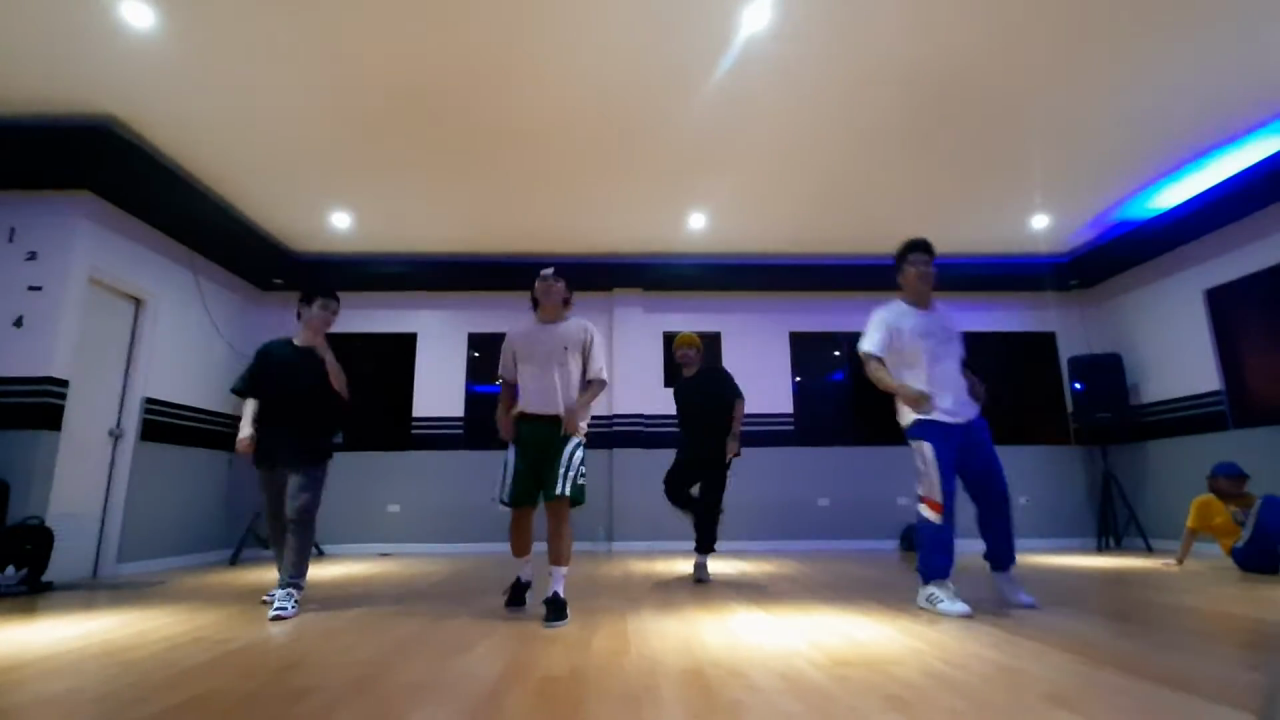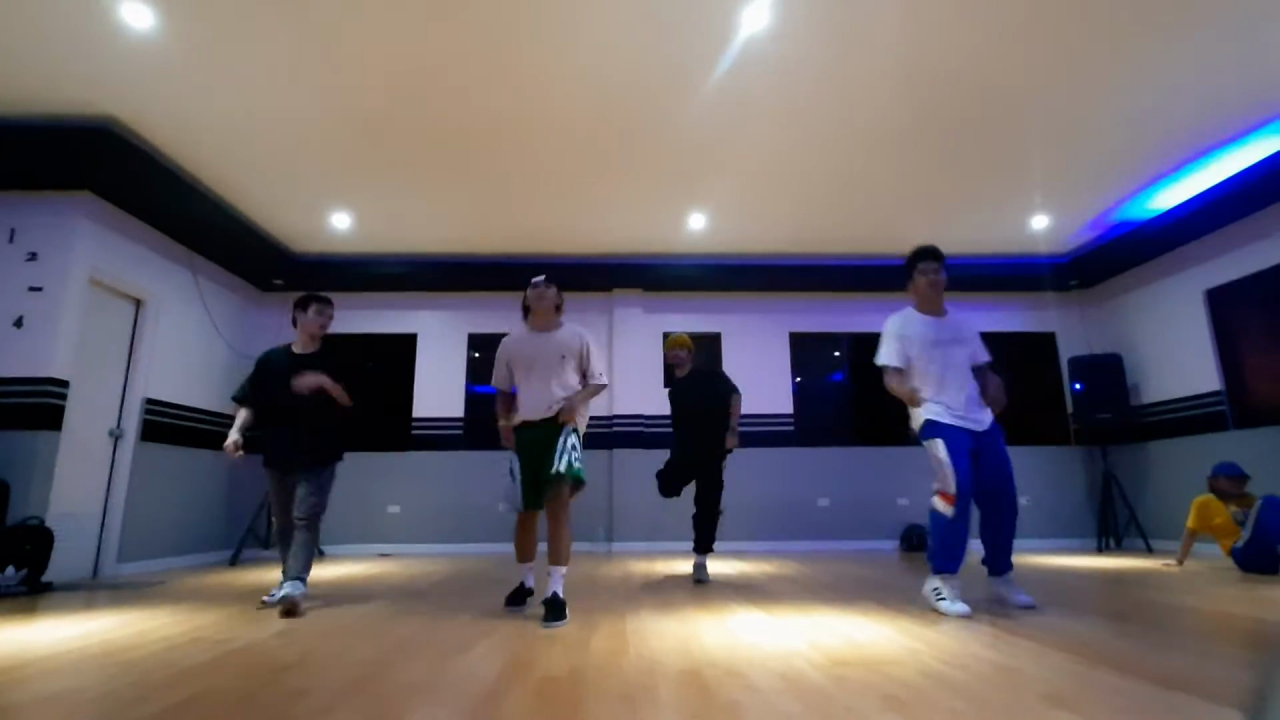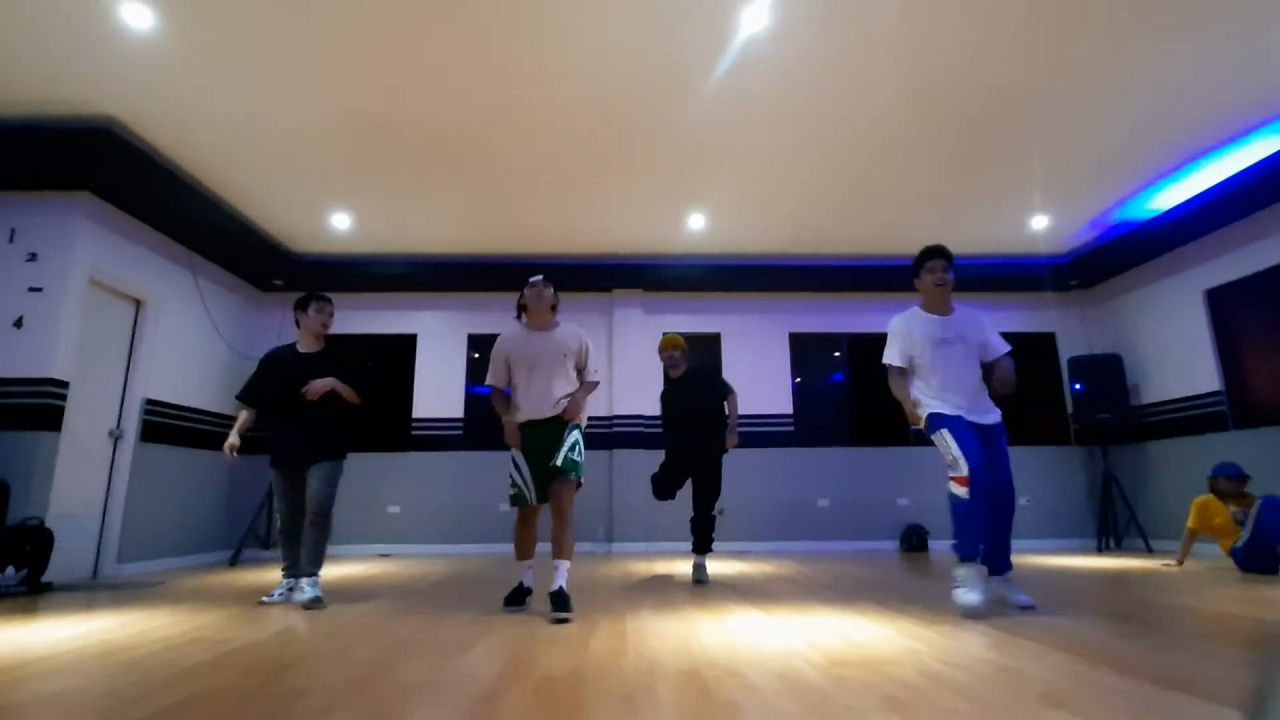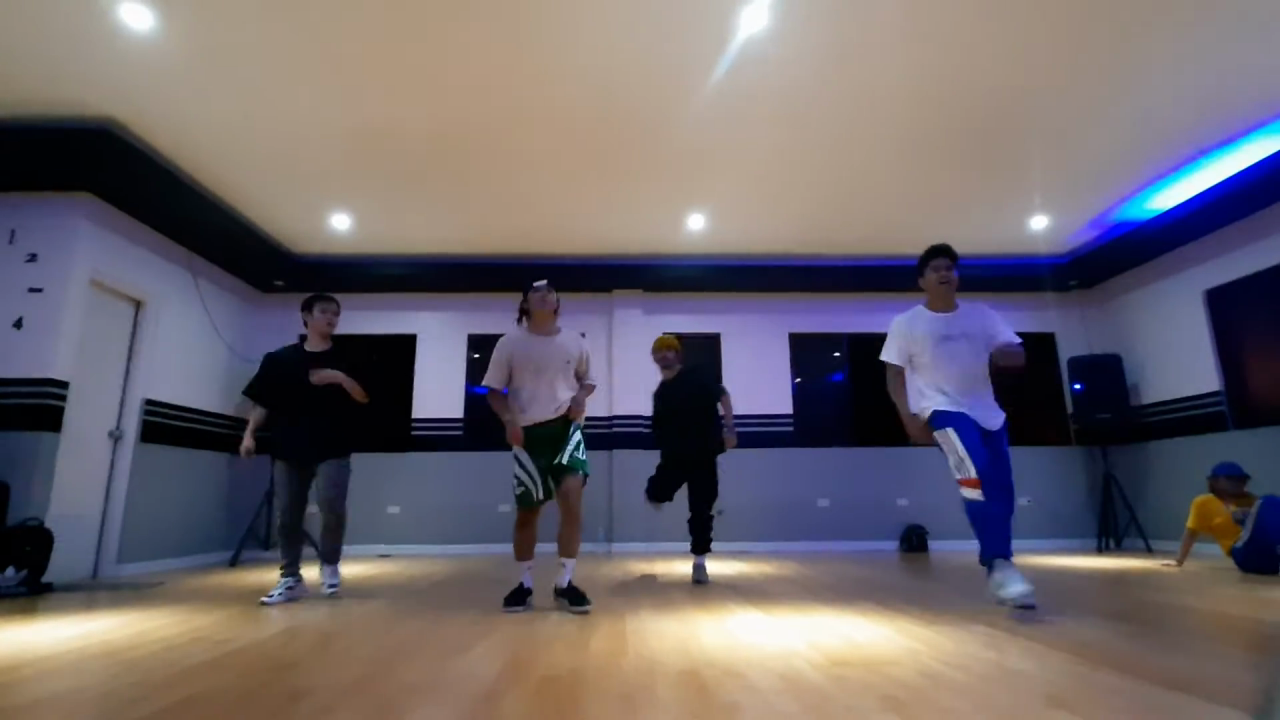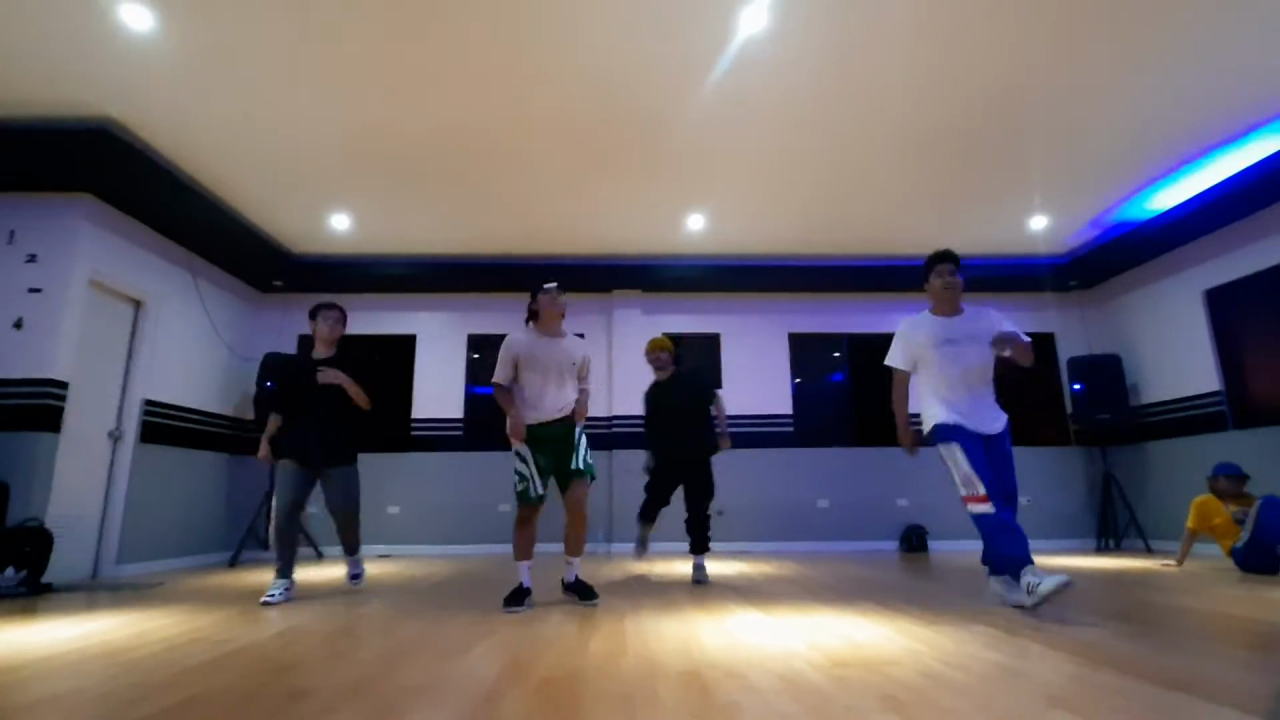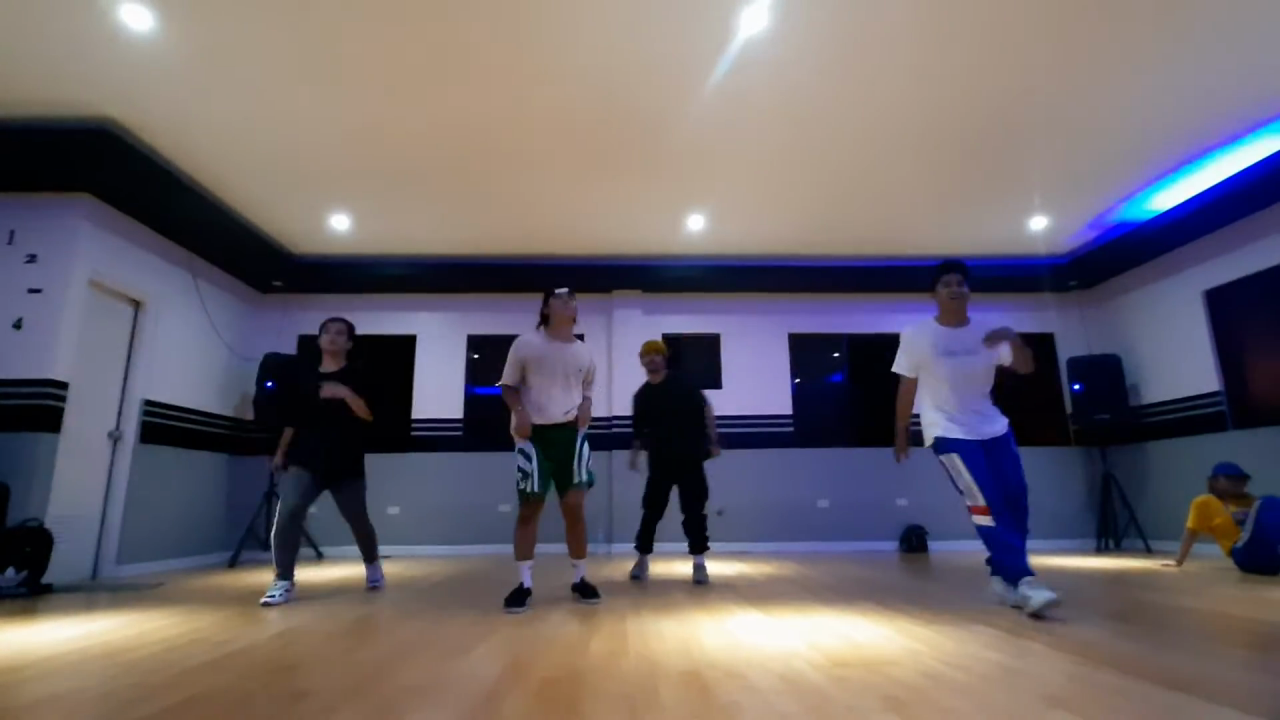
dt=0.1s
person 1, frame 1
left shoulder: (944, 316)
right shoulder: (887, 316)
right elbow: (872, 364)
left wrist: (972, 381)
right wrist: (902, 390)
left hip: (967, 416)
right hip: (927, 419)
left knee: (994, 492)
right knee: (937, 498)
left ankle: (1002, 574)
right ankle: (933, 585)
person 1, frame 2
left shoulder: (962, 324)
right shoulder: (899, 325)
left elbow: (982, 367)
right elbow: (891, 376)
left wrist: (994, 387)
right wrist: (912, 395)
left hip: (980, 420)
right hip: (938, 420)
left knee: (1002, 497)
right knee: (955, 489)
left ankle: (1000, 576)
right ankle: (940, 580)
person 1, frame 3
left shoulder: (973, 319)
right shoulder: (904, 324)
left elbow: (1000, 358)
right elbow: (895, 375)
left wrist: (1005, 372)
right wrist: (910, 404)
left hip: (986, 416)
right hip: (942, 414)
left knee: (1002, 496)
right knee: (970, 472)
left ankle: (998, 576)
right ankle: (967, 571)
person 1, frame 4
left shoulder: (981, 316)
right shoulder: (907, 323)
left elbow: (1017, 355)
right elbow: (894, 376)
left wrist: (1007, 353)
right wrist: (909, 415)
left hip: (988, 415)
right hip: (943, 413)
left knee: (1001, 495)
right knee: (976, 478)
left ankle: (997, 570)
right ankle: (1002, 566)
person 1, frame 5
left shoulder: (988, 320)
right shoulder: (911, 329)
left elbow: (1026, 357)
right elbow: (900, 380)
left wrist: (1014, 341)
right wrist: (902, 426)
left hip: (991, 421)
right hip: (948, 424)
left knee: (1004, 497)
right knee: (982, 493)
left ankle: (1002, 575)
right ankle: (1026, 573)
person 1, frame 6
left shoulder: (992, 332)
right shoulder: (916, 337)
left elbow: (1026, 368)
right elbow: (907, 388)
left wrist: (1014, 340)
right wrist: (900, 433)
left hip: (992, 428)
right hip: (949, 433)
left knee: (1015, 498)
right knee: (987, 504)
left ankle: (1004, 577)
right ankle: (1024, 581)
person 2, frame 1
left shoulder: (584, 331)
right shoulder: (516, 337)
left elbow: (598, 379)
left wrist: (578, 406)
right wrist: (503, 413)
left hip: (565, 427)
right hip: (525, 426)
left knee: (559, 508)
right knee: (520, 510)
left ankle: (556, 593)
right ankle: (523, 577)
person 2, frame 2
left shoulder: (578, 338)
right shoulder: (510, 344)
left elbow: (598, 381)
right elbow: (503, 390)
left wrist: (577, 401)
right wrist: (503, 420)
left hip: (564, 427)
right hip: (525, 431)
left knee: (558, 506)
right knee: (527, 513)
left ankle: (555, 593)
right ankle: (526, 583)
person 2, frame 3
left shoulder: (575, 336)
right shoulder: (506, 342)
left elbow: (592, 377)
right elbow: (498, 388)
left wrist: (579, 396)
right wrist: (507, 419)
left hip: (564, 425)
right hip: (526, 429)
left knee: (562, 501)
right knee: (527, 511)
left ankle: (559, 587)
right ankle: (524, 583)
person 2, frame 4
left shoulder: (575, 343)
right shoulder: (509, 344)
left elbow: (588, 380)
right elbow: (494, 389)
left wrist: (581, 397)
right wrist: (509, 420)
left hip: (566, 427)
right hip: (528, 432)
left knee: (571, 499)
right knee: (527, 510)
left ankle: (565, 582)
right ankle: (524, 584)
person 2, frame 5
left shoulder: (578, 347)
right shoulder: (516, 342)
right elbow: (500, 385)
left wrist: (583, 400)
right wrist: (513, 415)
left hip: (568, 428)
right hip: (530, 431)
left knee: (577, 504)
right knee: (528, 509)
left ankle: (572, 578)
right ankle: (524, 583)
person 2, frame 6
left shoulder: (584, 354)
right shoulder: (525, 344)
right elbow: (508, 386)
left wrist: (585, 407)
right wrist: (519, 412)
left hip: (571, 433)
right hip: (533, 433)
left knee: (574, 506)
right knee: (529, 507)
left ankle: (579, 578)
right ankle: (524, 584)
person 3, frame 1
left shoulder: (331, 356)
right shoulder: (271, 351)
left elbow: (342, 391)
right elbow: (251, 394)
left wrist: (324, 352)
right wrist: (246, 425)
left hip: (310, 451)
right hip: (270, 447)
left knee: (299, 514)
right knee: (275, 518)
left ankle: (290, 589)
right ankle: (285, 579)
person 3, frame 2
left shoulder: (333, 362)
right shoulder: (271, 360)
left elbow: (348, 402)
right elbow: (250, 401)
left wrist: (325, 382)
right wrist: (236, 431)
left hip: (319, 455)
right hip: (278, 454)
left knee: (306, 515)
right knee: (283, 520)
left ankle: (295, 583)
right ankle: (290, 578)
person 3, frame 3
left shoulder: (337, 362)
right shoulder: (275, 359)
left elbow: (357, 400)
right elbow: (252, 400)
left wrist: (334, 384)
right wrist: (236, 431)
left hip: (326, 452)
right hip: (285, 453)
left knee: (318, 509)
right knee: (288, 518)
left ankle: (309, 579)
right ankle: (291, 578)
person 3, frame 4
left shoulder: (344, 360)
right shoulder: (282, 358)
left elbow: (362, 398)
right elbow: (262, 399)
left wrist: (341, 378)
right wrist: (250, 432)
left hip: (333, 449)
right hip: (291, 449)
left knee: (332, 505)
right knee: (288, 513)
left ankle: (330, 566)
right ankle: (290, 579)
person 3, frame 5
left shoulder: (349, 366)
right shoulder: (295, 366)
left elbow: (365, 404)
right elbow: (280, 408)
left wrist: (343, 380)
right wrist: (266, 439)
left hip: (337, 453)
right hip: (296, 451)
left knee: (345, 511)
right knee: (285, 511)
left ankle: (353, 558)
right ankle: (283, 579)
person 3, frame 6
left shoulder: (355, 378)
right shoulder: (304, 380)
left elbow: (367, 415)
right elbow: (294, 422)
left wrist: (344, 392)
right wrist: (280, 453)
left hip: (346, 464)
right hip: (305, 462)
left knee: (358, 521)
right knee: (287, 515)
left ankle: (372, 566)
right ankle: (283, 582)
person 4, frame 1
left shoulder: (716, 375)
right shoulder: (680, 388)
left elbow: (738, 401)
left wrist: (734, 436)
right wrist: (684, 448)
left hip: (717, 450)
right hip: (692, 450)
left knee: (709, 504)
right knee: (673, 488)
left ankle: (701, 559)
person 4, frame 2
left shoulder: (708, 376)
right shoulder: (674, 390)
left elbow: (735, 396)
left wrist: (732, 430)
right wrist: (677, 449)
left hip: (712, 449)
right hip: (685, 451)
left knee: (708, 505)
right knee: (666, 485)
left ankle: (701, 560)
person 4, frame 3
left shoulder: (703, 376)
right shoulder: (667, 391)
left elbow: (730, 395)
left wrist: (732, 428)
right wrist: (670, 450)
left hip: (709, 450)
right hip: (680, 452)
left knee: (704, 506)
right knee: (660, 488)
left ankle: (700, 560)
person 4, frame 4
left shoulder: (697, 377)
right shoulder: (660, 392)
left elbow: (723, 396)
left wrist: (729, 429)
right wrist: (664, 452)
left hip: (703, 452)
right hip: (674, 454)
left knee: (701, 507)
right knee: (656, 490)
left ankle: (699, 561)
person 4, frame 5
left shoulder: (690, 379)
right shoulder: (652, 393)
left elbow: (714, 400)
right elbow: (651, 428)
left wrist: (723, 432)
right wrist: (650, 456)
left hip: (697, 453)
right hip: (668, 456)
left knee: (698, 508)
right knee: (654, 497)
left ankle: (698, 561)
right ankle: (644, 529)
person 4, frame 6
left shoulder: (682, 384)
right shoulder: (642, 395)
left elbow: (706, 409)
right elbow: (640, 430)
left wrist: (713, 440)
right wrist: (635, 455)
left hip: (690, 457)
right hip: (661, 459)
left knee: (693, 508)
right knee: (653, 506)
left ankle: (699, 561)
right ankle: (642, 558)
